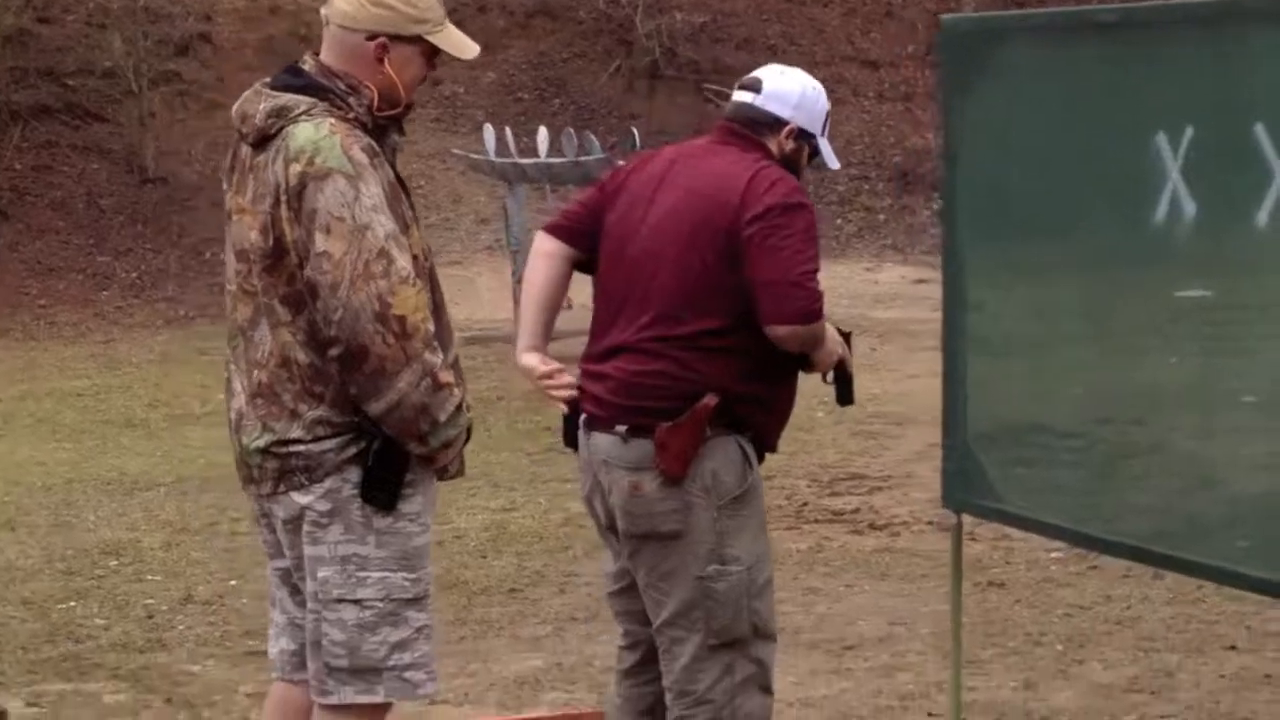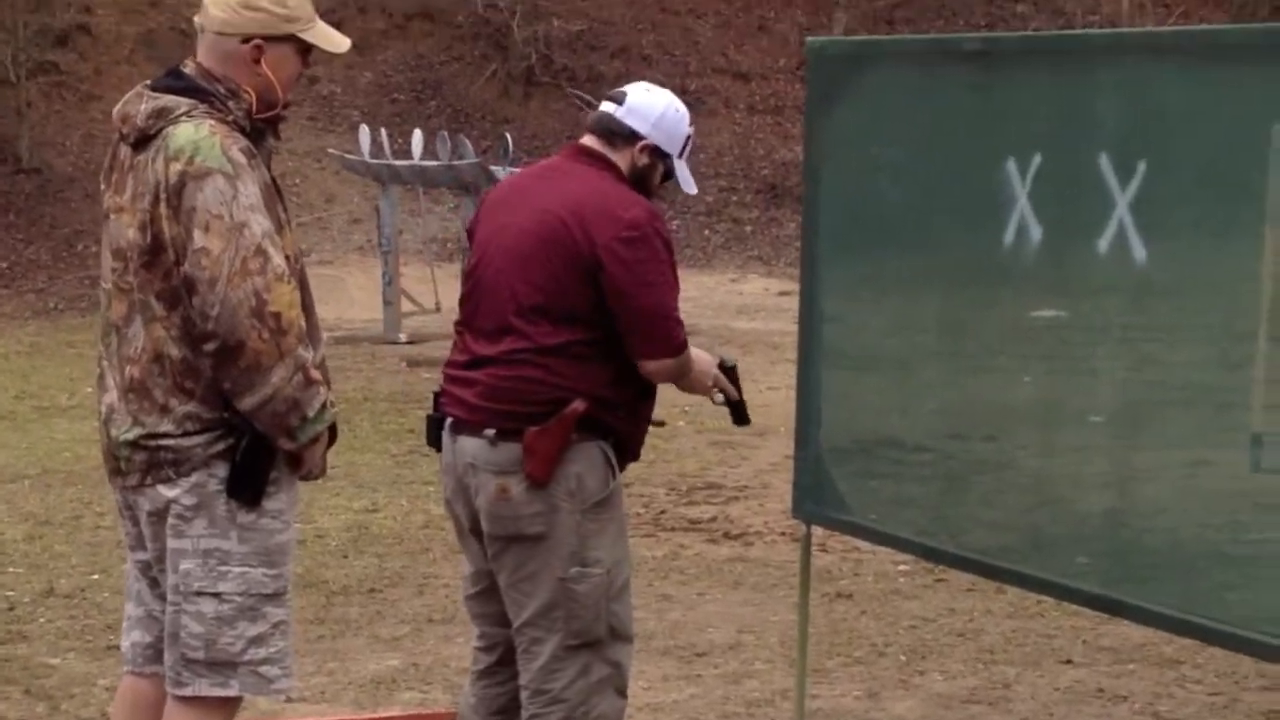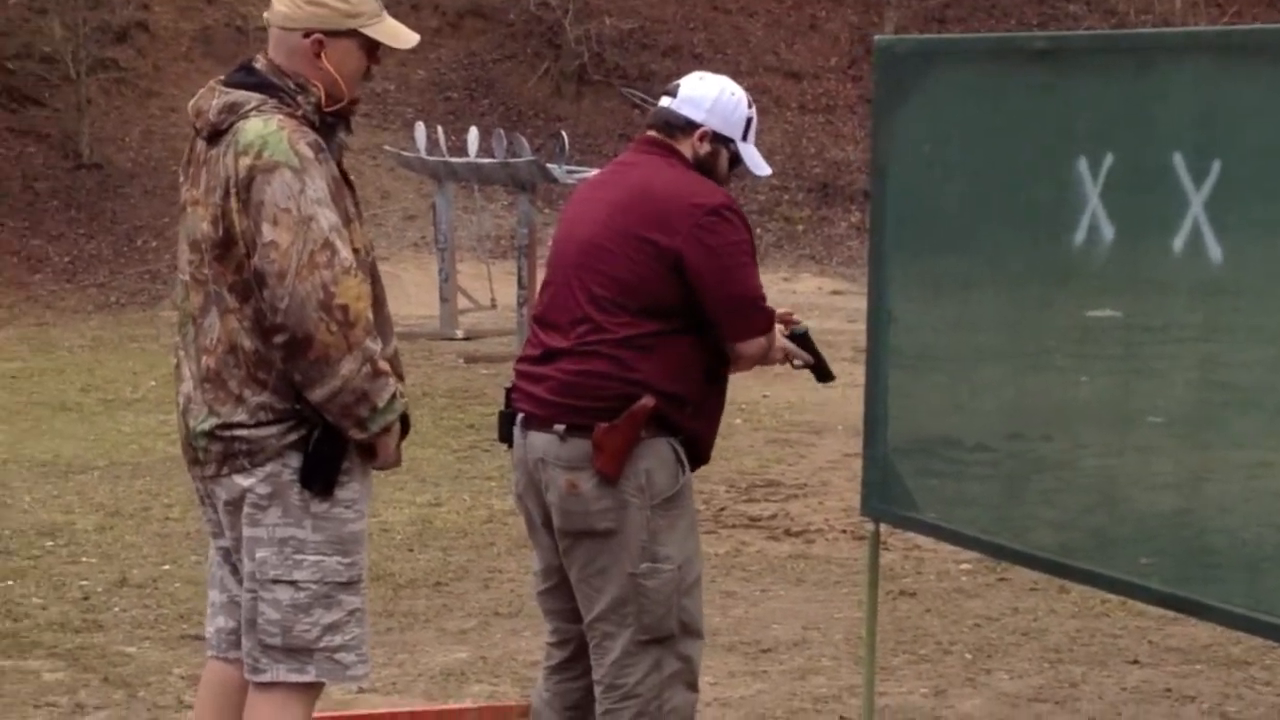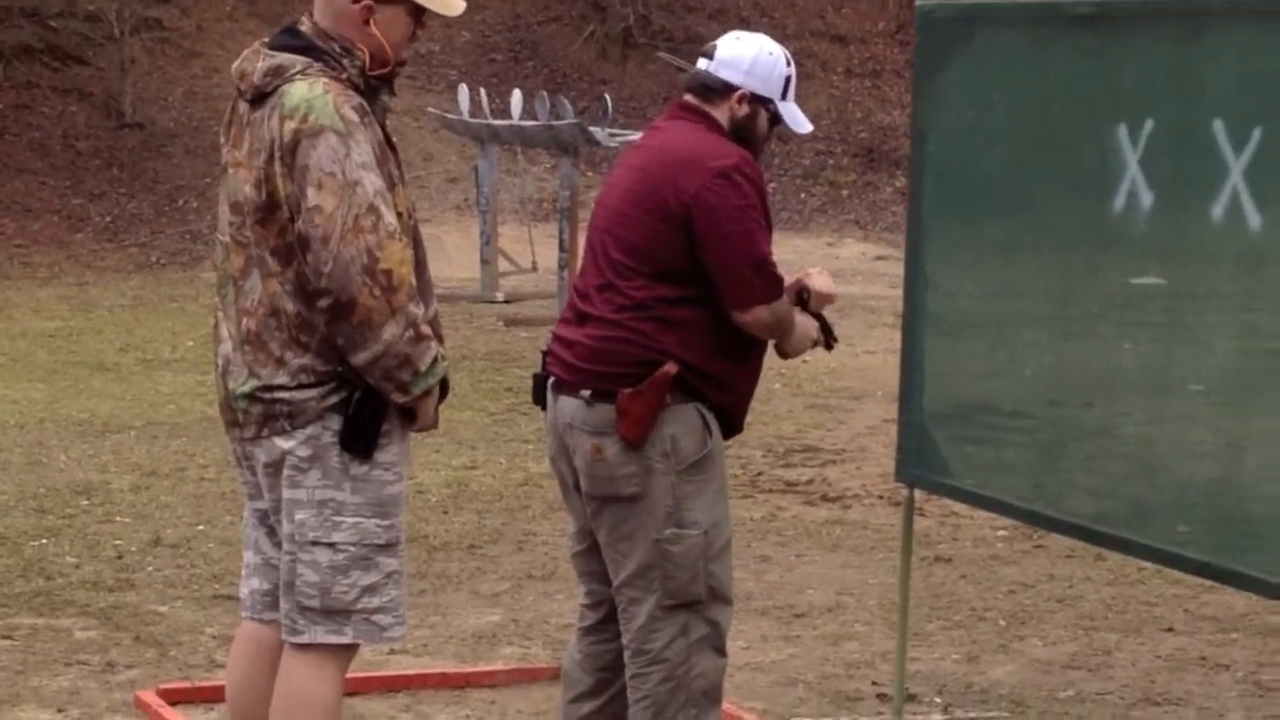
dt=1s
person 1, frame 1
left shoulder: (272, 135)
right shoulder: (331, 152)
right elbow: (375, 322)
right wrist: (443, 429)
left hip: (285, 442)
right hip: (350, 459)
person 1, frame 2
left shoulder: (144, 138)
right shoulder: (210, 152)
right elbow: (247, 317)
right wrist: (306, 425)
left hip: (151, 438)
right hip: (216, 454)
left knee: (153, 661)
person 1, frame 3
left shoulder: (226, 132)
right shoulder: (280, 146)
right elbow: (316, 308)
right wrist: (378, 414)
left hip: (231, 427)
right hip: (290, 444)
left knee: (237, 647)
person 1, frame 4
left shoulder: (266, 94)
right shoulder: (325, 110)
right elbow: (359, 272)
right wrist: (419, 376)
left hip: (267, 389)
right hip: (331, 406)
left knee: (270, 610)
right knee: (323, 629)
person 2, frame 1
left shoulder: (646, 169)
right shoulder: (771, 191)
left elbow: (556, 241)
right elbow: (790, 321)
left wrist: (531, 346)
right wrist: (822, 342)
left hip: (610, 440)
right hip: (684, 456)
left knee: (649, 645)
right knee: (719, 654)
person 2, frame 2
left shoulder: (508, 192)
right shoulder: (624, 215)
right elbow: (660, 356)
right wrist: (696, 370)
left hip: (469, 442)
right hip: (547, 460)
left knee: (502, 647)
right knee: (573, 656)
person 2, frame 3
left shoulder: (599, 189)
right shoulder: (699, 204)
right elbow: (749, 343)
left wrist: (756, 332)
right wrist: (775, 345)
left hip: (542, 437)
left knee: (575, 643)
right knee: (646, 653)
person 2, frame 4
left shoulder: (653, 149)
right shoulder: (720, 166)
right elbow: (753, 308)
left wrist: (789, 291)
right wrist: (794, 325)
left hip: (582, 405)
right hip: (646, 422)
left knee: (610, 608)
right knee: (676, 617)
